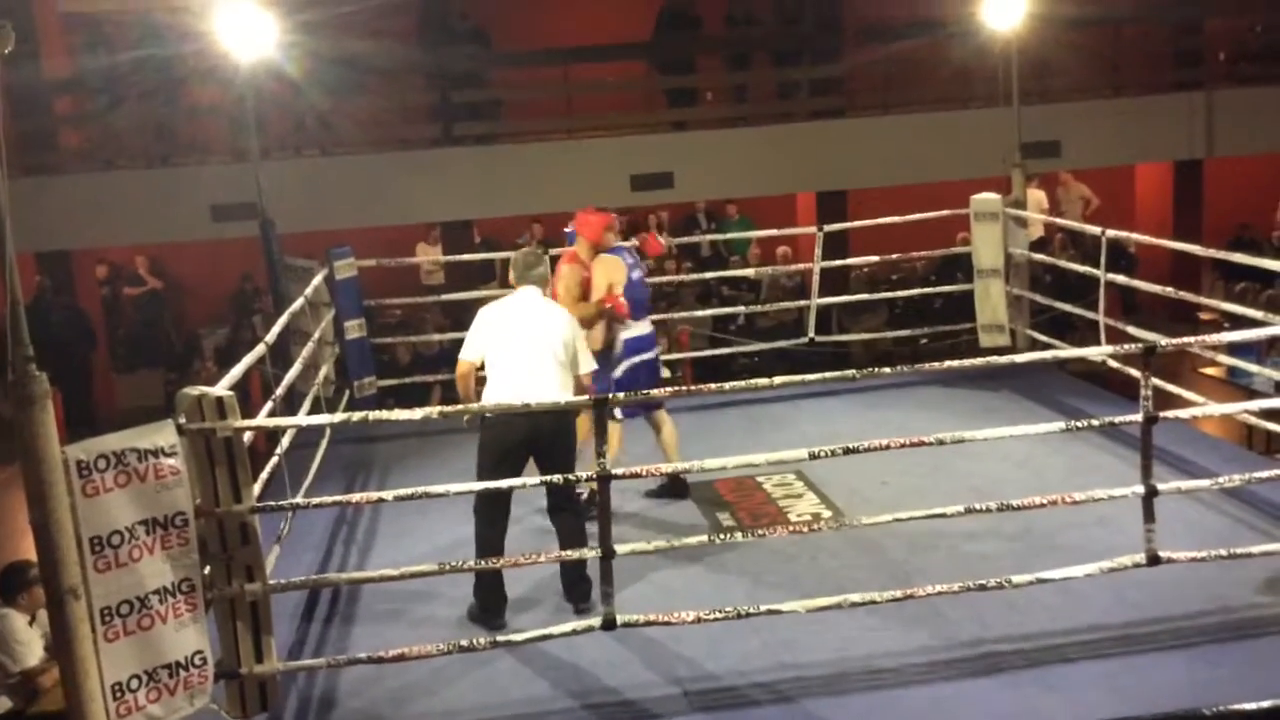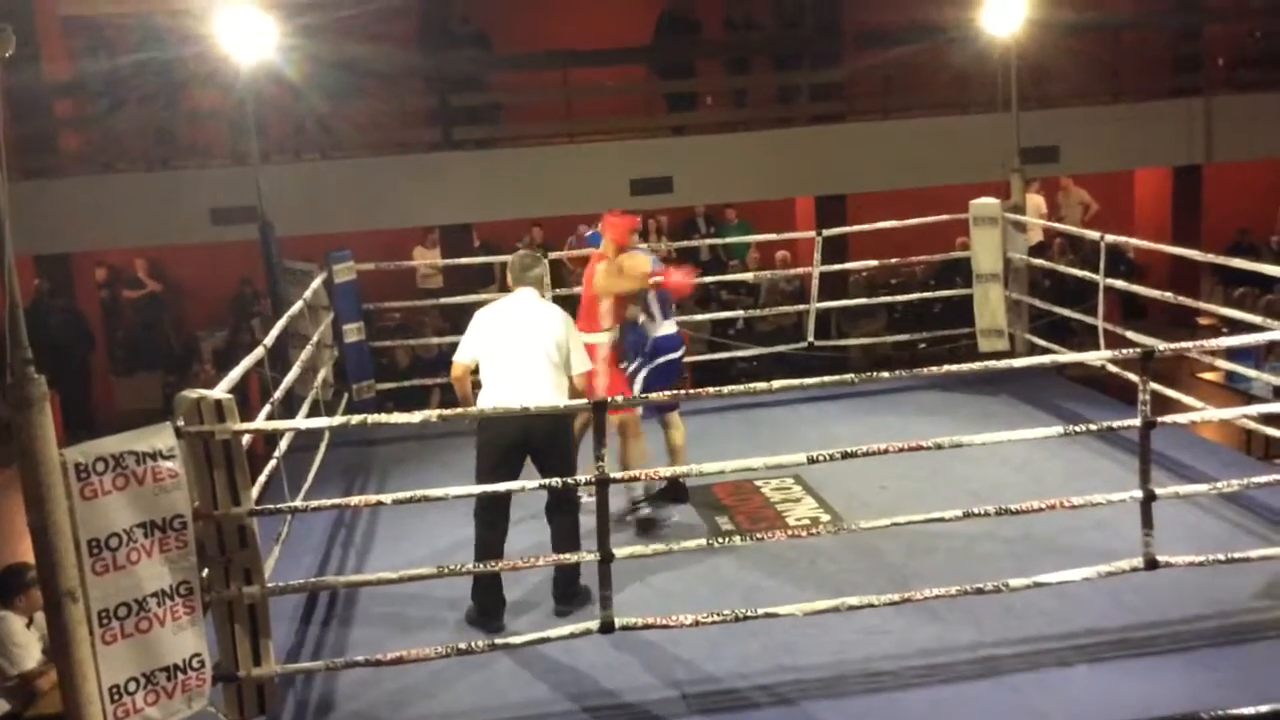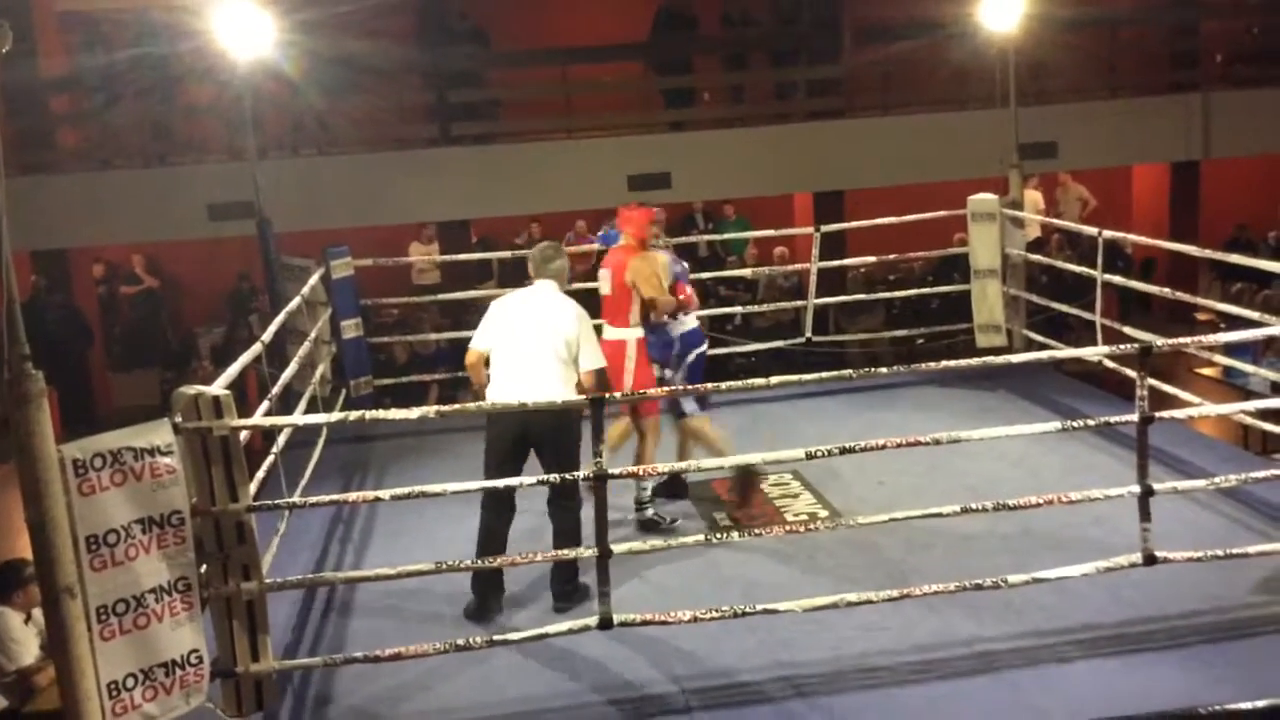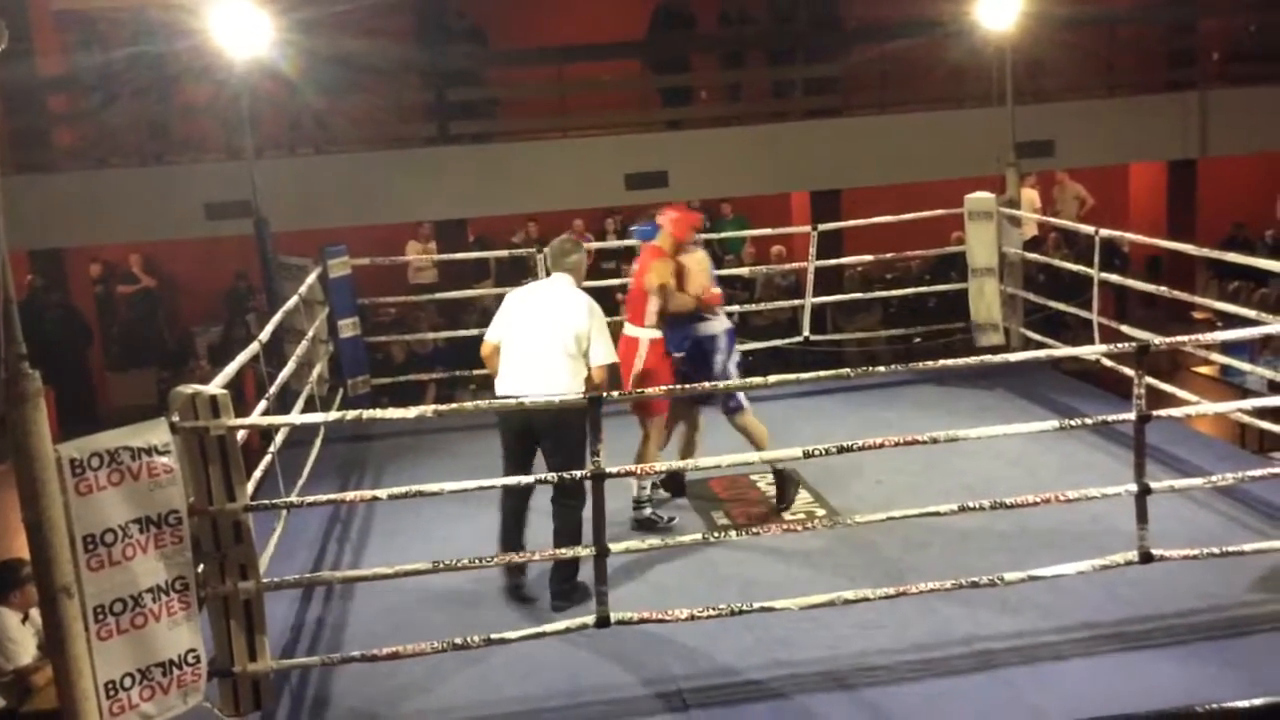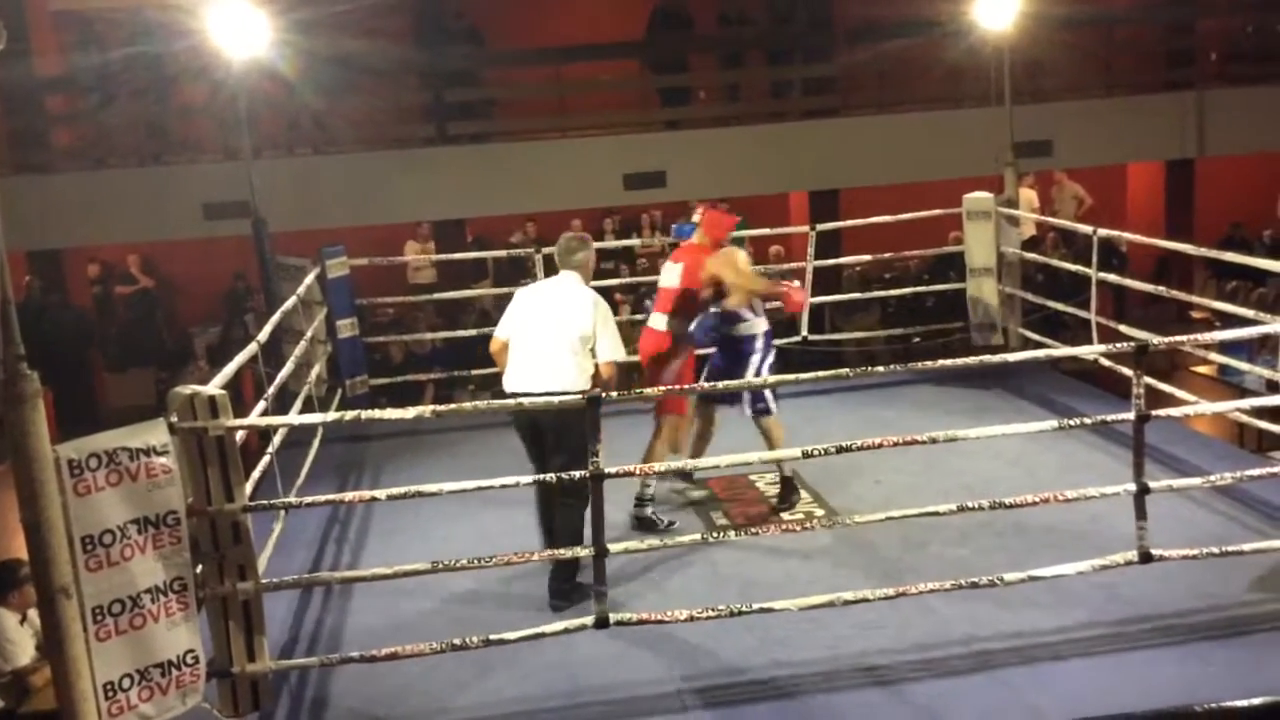
dt=0.2s
person 1, frame 1
left shoulder: (491, 312)
right shoulder: (562, 315)
left elbow: (464, 371)
right elbow: (585, 382)
left wrist: (470, 406)
left hip: (503, 416)
right hip: (555, 415)
left knee: (491, 511)
right knee: (566, 504)
left ankle: (490, 606)
right ankle: (579, 593)
person 1, frame 2
left shoulder: (486, 315)
right shoulder: (558, 315)
left elbow: (458, 374)
right elbow: (581, 383)
left wrist: (472, 407)
left hip: (498, 419)
right hip: (551, 417)
left knee: (491, 513)
right knee: (563, 504)
left ankle: (488, 610)
right ankle: (567, 593)
person 1, frame 3
left shoulder: (503, 305)
right shoulder: (573, 311)
left elbow: (473, 360)
right elbow: (588, 381)
left wrist: (488, 394)
right wrist: (571, 400)
left hip: (505, 411)
right hip: (555, 411)
left knee: (496, 503)
right knee: (564, 501)
left ankle: (486, 597)
right ankle: (566, 589)
person 1, frame 4
left shoulder: (517, 296)
right shoulder: (586, 305)
left elbow: (487, 352)
right elbow: (599, 376)
right wrist: (585, 395)
left hip: (512, 402)
right hip: (561, 404)
left knee: (515, 486)
right knee: (568, 495)
left ankle: (514, 571)
right ankle: (564, 588)
person 1, frame 5
left shoulder: (526, 293)
right shoulder: (592, 301)
left elbow: (496, 347)
right elbow: (608, 371)
right wrist: (595, 390)
left hip: (521, 398)
right hip: (566, 399)
left knee: (546, 478)
right knee: (571, 492)
left ankle: (555, 556)
right ankle: (563, 587)
person 2, frame 1
left shoulder: (587, 263)
right shoulder: (570, 266)
right elbow: (570, 311)
right wrist: (605, 305)
left knee: (585, 420)
right knee: (580, 426)
left ankle: (582, 492)
person 2, frame 2
left shoulder: (609, 262)
right shoulder: (605, 265)
right elbow: (619, 285)
right wrist: (660, 278)
left hip: (596, 350)
right hip: (598, 352)
left knee: (582, 423)
right knee: (630, 425)
right ankle: (640, 508)
person 2, frame 3
left shoulder: (612, 256)
right shoulder: (637, 261)
right elbow: (661, 303)
right wrist: (681, 301)
left hip: (612, 344)
right hip: (627, 349)
right knee: (649, 428)
right ankle: (645, 509)
person 2, frame 4
left shoulder: (649, 253)
right shoulder: (661, 262)
right elbow: (674, 303)
right wrist: (705, 300)
left hip: (640, 344)
right hip: (643, 347)
left knee: (657, 422)
right knee: (654, 428)
right ankle: (641, 509)
person 2, frame 5
left shoulder: (680, 253)
right shoulder: (712, 257)
right elbow: (747, 284)
right wrist: (783, 291)
left hip: (658, 337)
right hip: (670, 343)
left knee: (679, 416)
right knee: (668, 425)
left ankle: (682, 475)
right ankle: (642, 508)
person 3, frame 1
left shoulder: (603, 262)
right shoulder: (630, 253)
left wrist: (595, 346)
left hip: (625, 344)
right hip: (646, 337)
left knee: (610, 418)
right knee: (656, 413)
right ankle: (676, 480)
person 3, frame 2
right shoulder: (650, 259)
left hip: (651, 342)
right hip: (670, 338)
right knee: (669, 413)
left ankle: (638, 492)
right ankle: (676, 484)
person 3, frame 3
right shoulder: (666, 257)
left hip: (679, 340)
right hip: (688, 335)
left knee: (688, 416)
right knee: (684, 412)
left ankle: (743, 472)
right ankle: (677, 478)
person 3, frame 4
left shoulder: (692, 258)
right shoulder: (681, 258)
left elbow: (694, 296)
left hip: (715, 340)
right hip: (698, 339)
left knee: (737, 414)
right knee: (684, 407)
left ankle: (783, 476)
right ankle: (676, 477)
person 3, frame 5
left shoulder: (735, 257)
left elbow: (738, 298)
left hip: (752, 340)
right hip: (729, 338)
left knee: (763, 415)
right knee: (704, 404)
left ankle: (788, 482)
